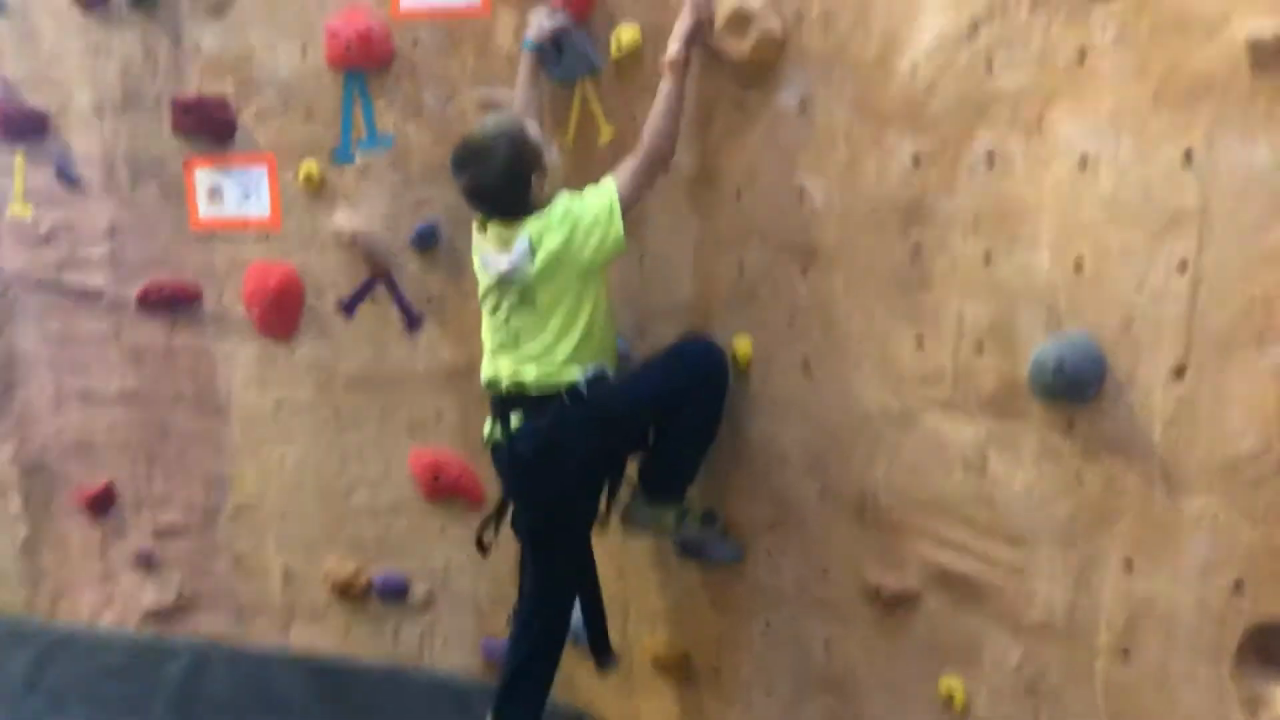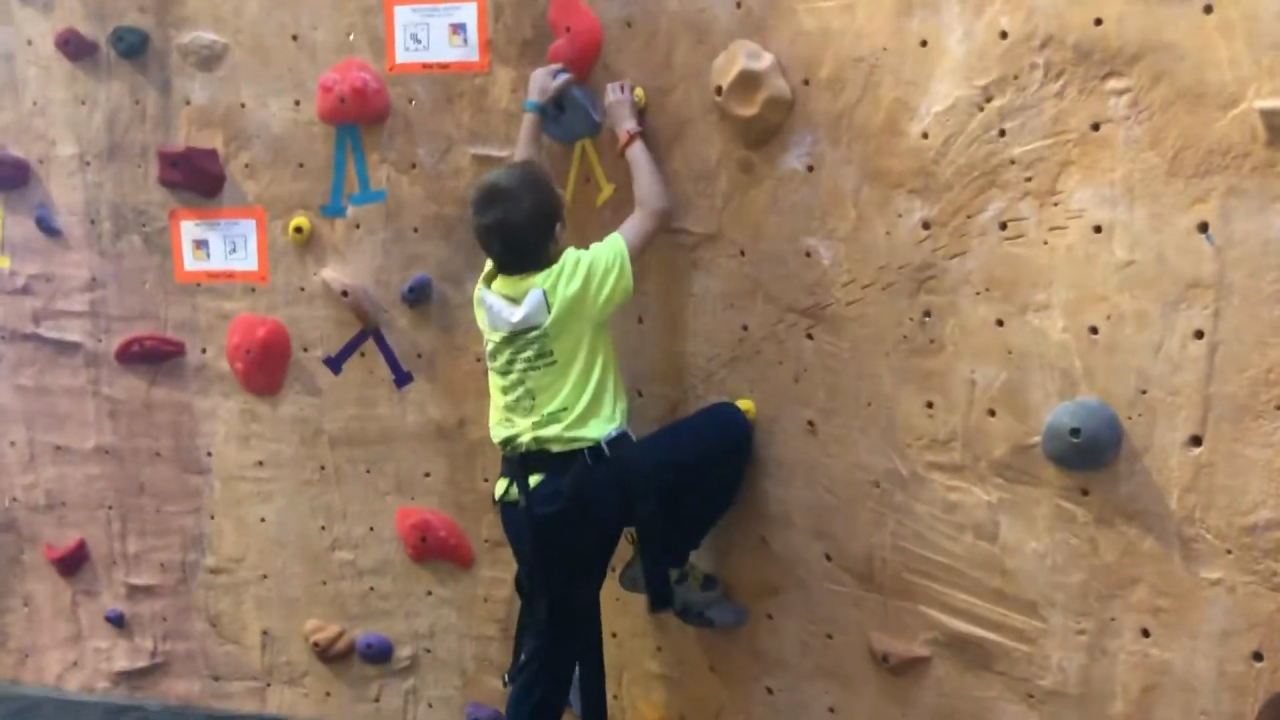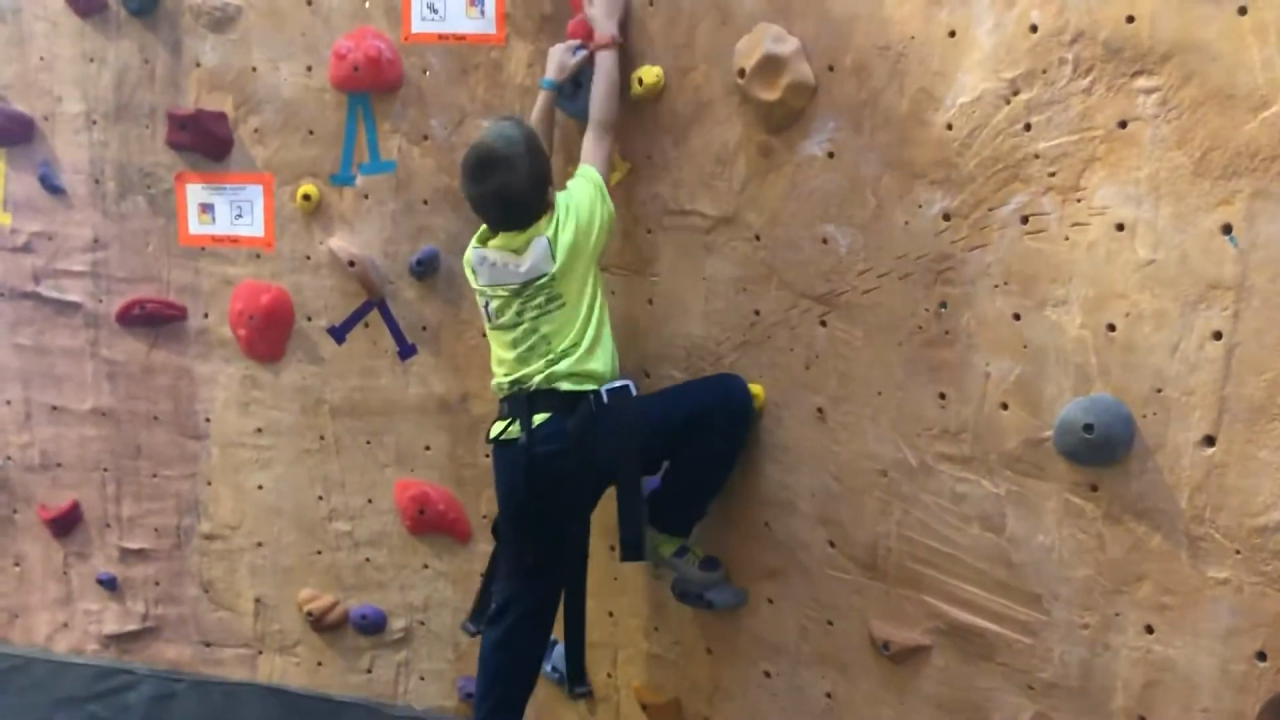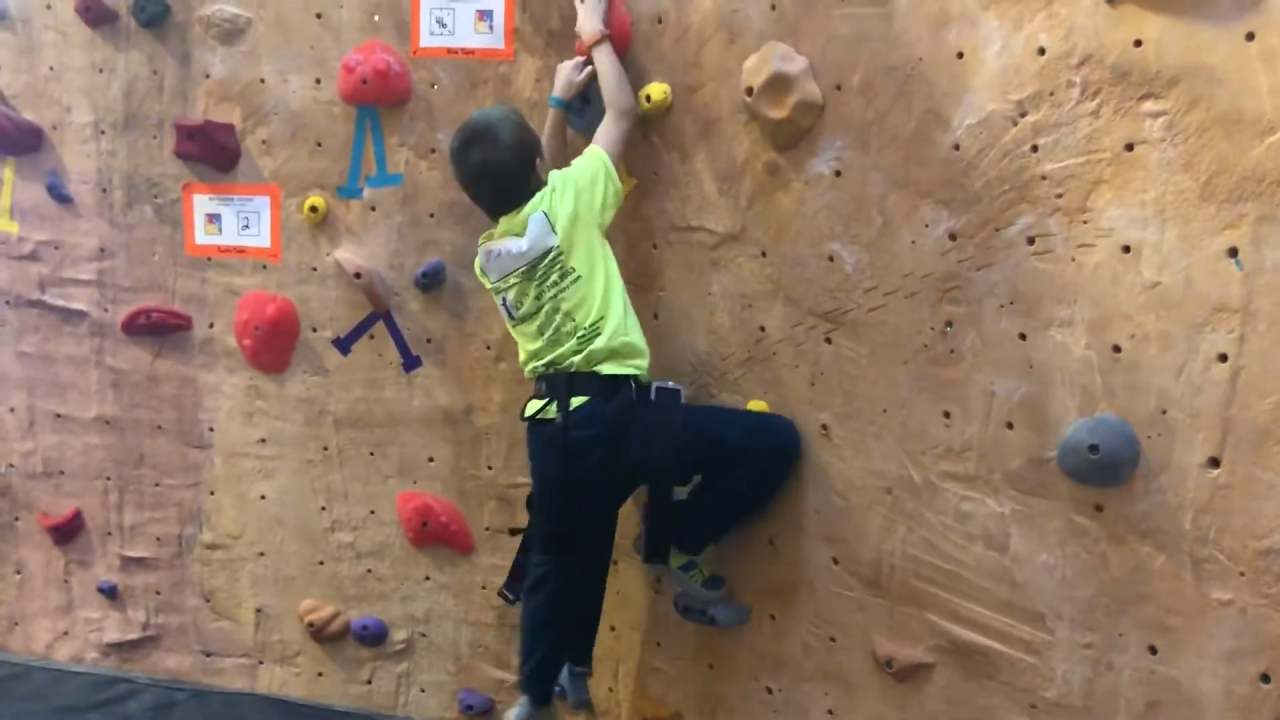
dt=0.5s
person 1, frame 1
left shoulder: (486, 232)
right shoulder: (563, 222)
left elbow: (518, 130)
right elbow: (651, 152)
left hip: (519, 436)
right hip: (573, 421)
left knee: (548, 579)
right knee: (700, 359)
right ankle: (658, 501)
person 1, frame 2
left shoulder: (488, 288)
right shoulder: (577, 277)
left elbow: (512, 200)
right elbow: (656, 207)
left wrist: (532, 112)
right wrist: (627, 127)
left hip: (525, 495)
right hip: (590, 480)
left knee: (549, 641)
right knee: (727, 428)
right ankle: (661, 565)
person 1, frame 3
left shoulder: (479, 255)
right shoulder: (572, 224)
left elbow: (511, 186)
right elbow: (602, 126)
left wrist: (549, 87)
left hip: (520, 442)
right hip: (588, 427)
left knee: (522, 595)
right knee: (727, 399)
right ankle: (664, 532)
person 1, frame 4
left shoulder: (489, 253)
right shoulder: (565, 203)
right elbow: (623, 111)
left wrist: (558, 100)
left hip: (552, 426)
right hip: (615, 413)
left knee: (565, 562)
right knee: (774, 440)
right ankle: (677, 545)
